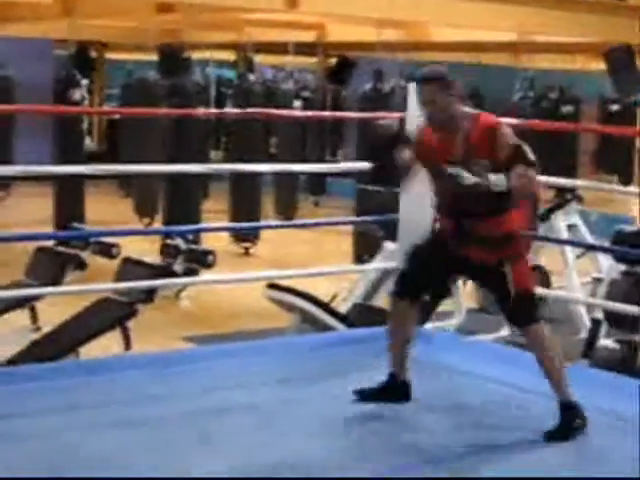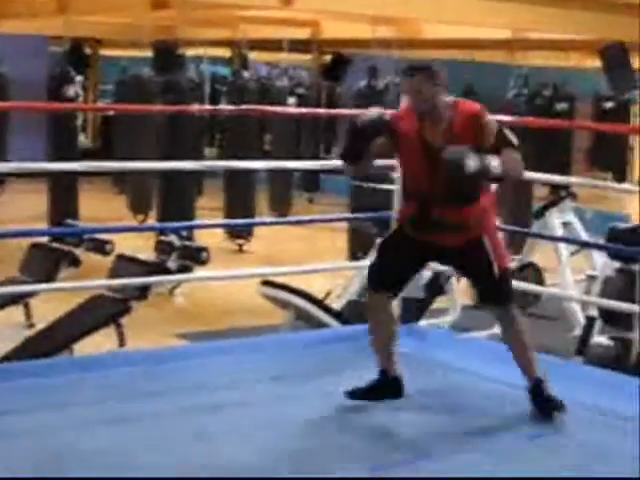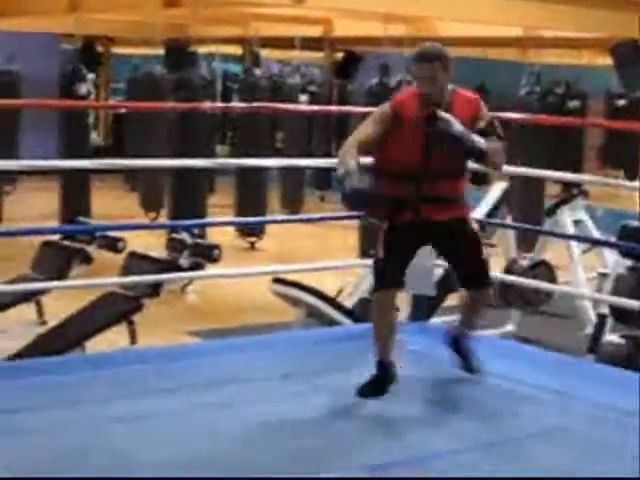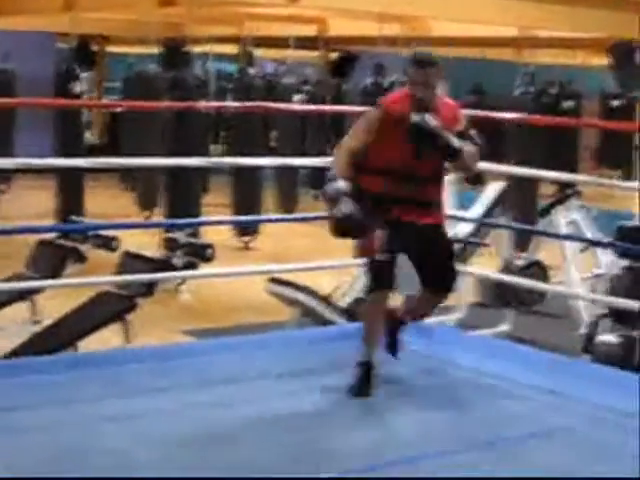
dt=0.1s
person 1, frame 1
left shoulder: (493, 132)
right shoulder: (428, 136)
left elbow: (527, 183)
left wrist: (482, 185)
right wrist: (392, 155)
left hip: (497, 242)
right hip: (454, 234)
left knee: (527, 322)
right knee: (403, 296)
left ankle: (569, 407)
right ankle: (398, 383)
person 1, frame 2
left shoulder: (476, 119)
right shoulder: (400, 122)
left elbow: (515, 168)
right elbow: (355, 164)
left wrist: (480, 167)
right wrist: (359, 139)
left hip: (468, 229)
right hip: (418, 226)
left knee: (501, 306)
right knee: (377, 291)
left ankle: (536, 386)
right ankle: (388, 378)
person 1, frame 3
left shoulder: (470, 105)
right shoulder: (397, 107)
left elbow: (498, 159)
right elbow: (354, 143)
left wrist: (464, 140)
right wrist: (350, 176)
left hip: (449, 210)
right hip: (401, 209)
left knee: (479, 285)
right knee: (384, 288)
left ankle: (459, 337)
right ankle: (384, 368)
person 1, frame 4
left shoulder: (452, 113)
right shoulder: (386, 109)
left elbow: (472, 167)
right elbow: (346, 152)
left wrist: (443, 139)
right wrist: (340, 196)
left hip: (425, 212)
right hip: (381, 210)
left knee: (441, 286)
right knee: (381, 285)
left ankle: (396, 321)
right ankle: (366, 365)
